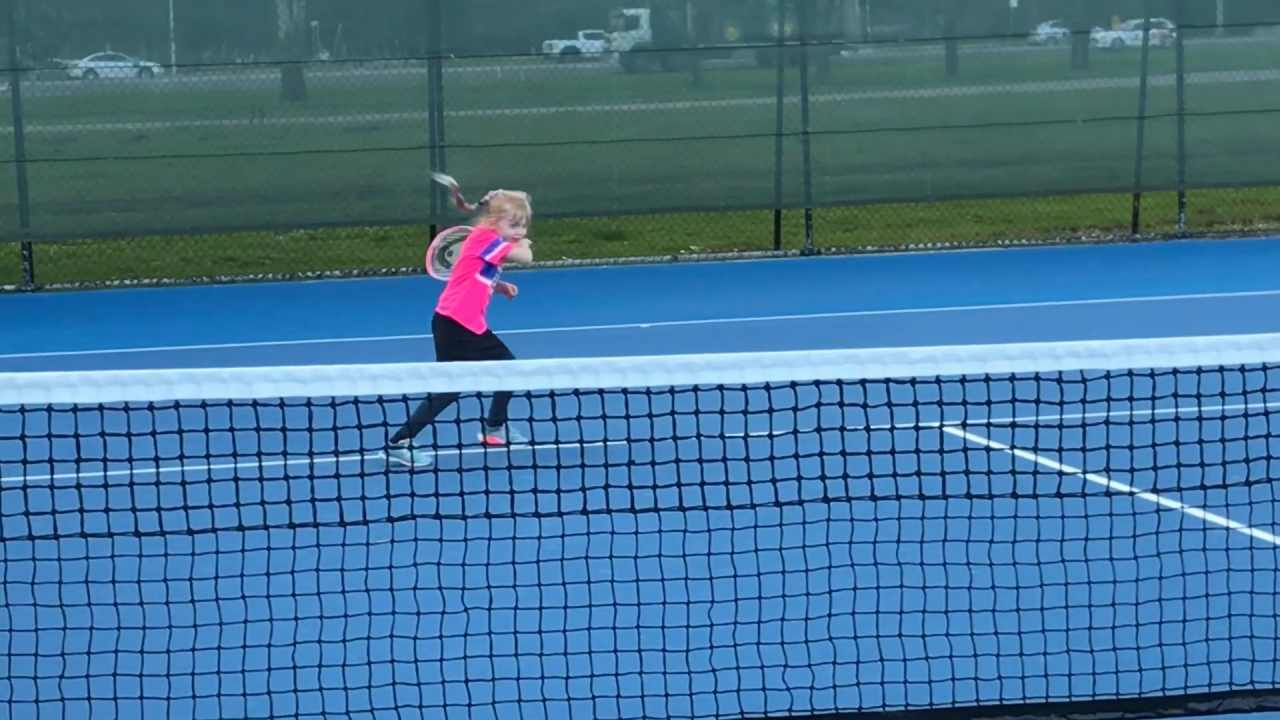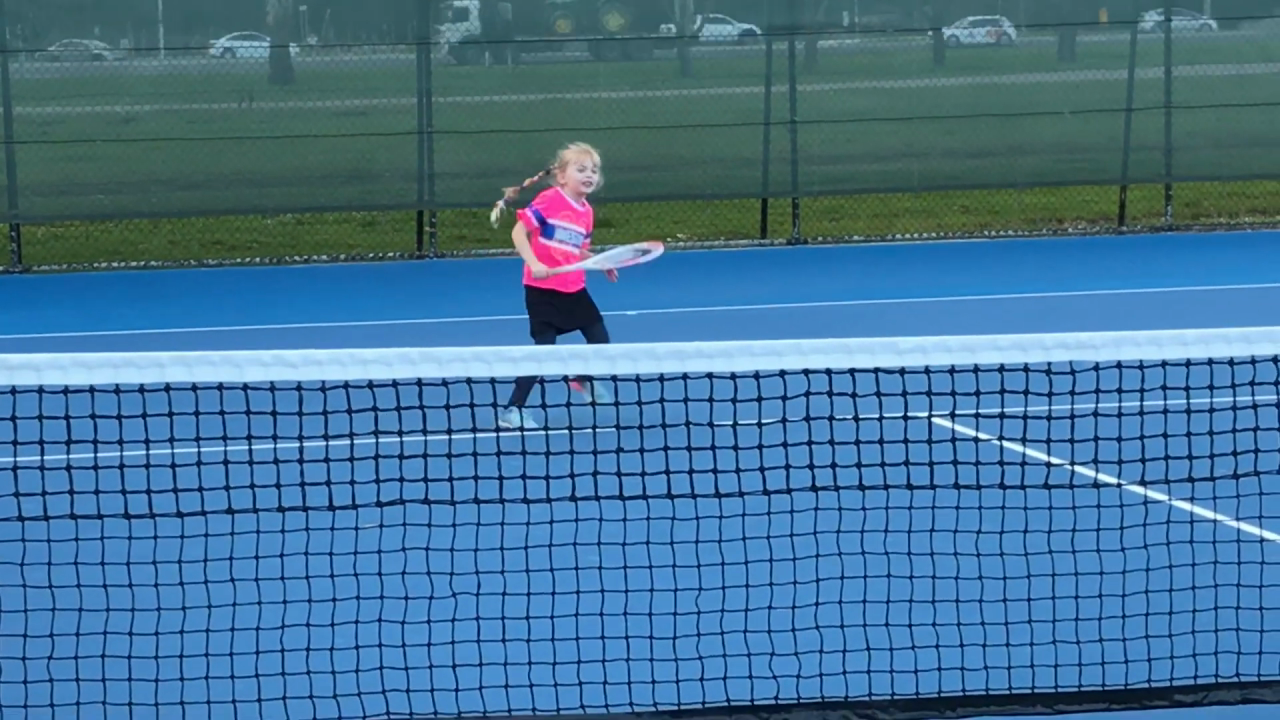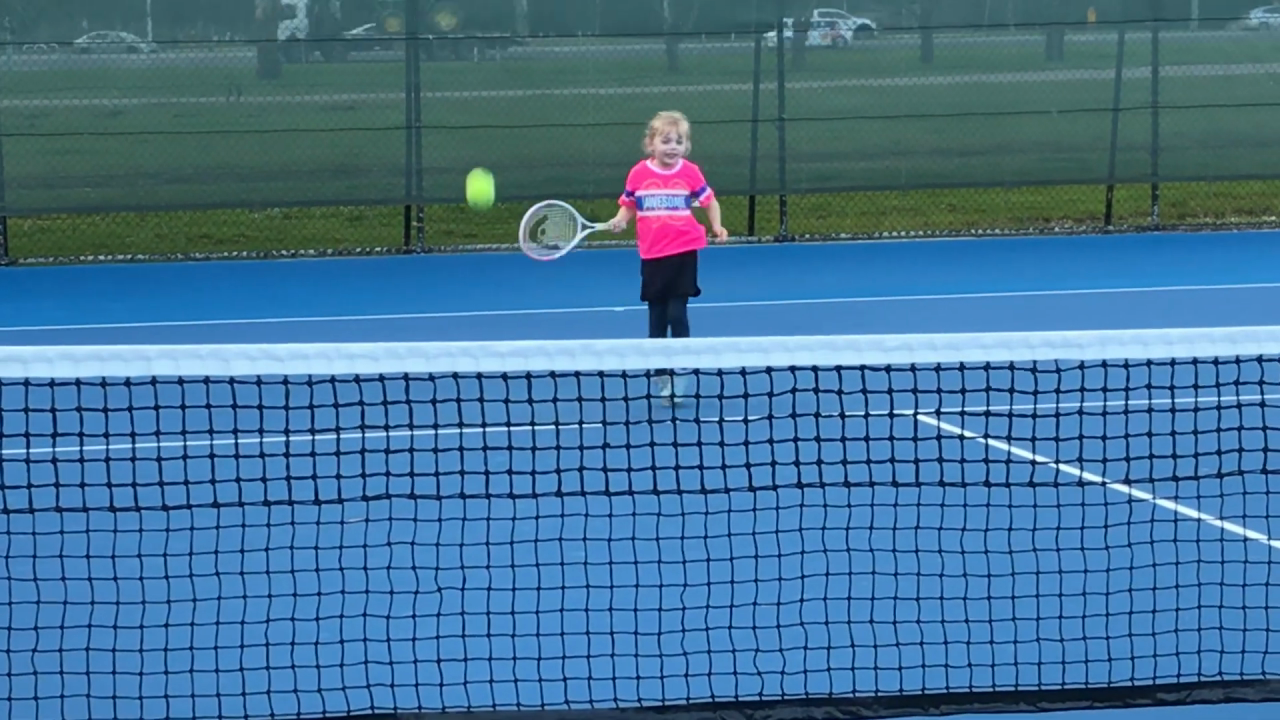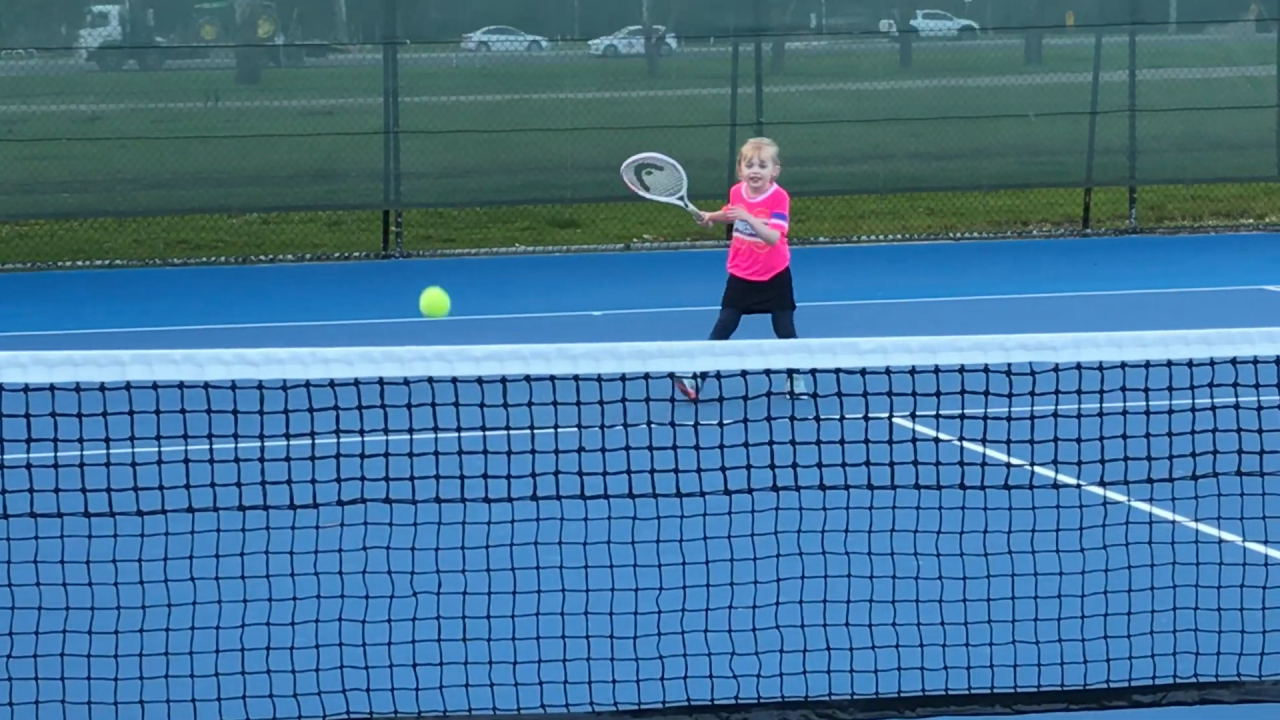
dt=0.4s
person 1, frame 1
left shoulder: (496, 244)
right shoulder: (485, 237)
right elbow: (522, 254)
left wrist: (504, 288)
right wrist: (524, 247)
left hip: (474, 326)
right hip: (452, 323)
right knee: (450, 388)
left ankle: (494, 427)
right ankle: (401, 441)
person 1, frame 2
left shoulder: (586, 212)
right shoulder: (548, 199)
right elbow: (520, 228)
left wrist: (602, 268)
right wrist: (531, 262)
left hip: (573, 289)
right hip: (543, 288)
left knee: (600, 341)
right knee: (546, 350)
left ankle: (584, 380)
right ankle: (514, 407)
person 1, frame 3
left shoulder: (690, 172)
right shoulder: (638, 173)
left elbow: (709, 200)
right elbow: (628, 207)
left wrist: (716, 225)
right wrist: (619, 221)
left hip: (683, 253)
right hip: (652, 257)
left knee: (676, 312)
right knee: (656, 318)
left ankle: (678, 374)
right ankle: (665, 377)
person 1, frame 4
left shoulder: (780, 197)
right shoulder: (737, 191)
left elbow: (776, 237)
left wrist: (752, 221)
right wrist: (714, 217)
left hip: (774, 273)
right hip: (740, 273)
left knee: (784, 329)
right knee: (723, 327)
left ankle: (795, 377)
right ankle: (693, 375)
